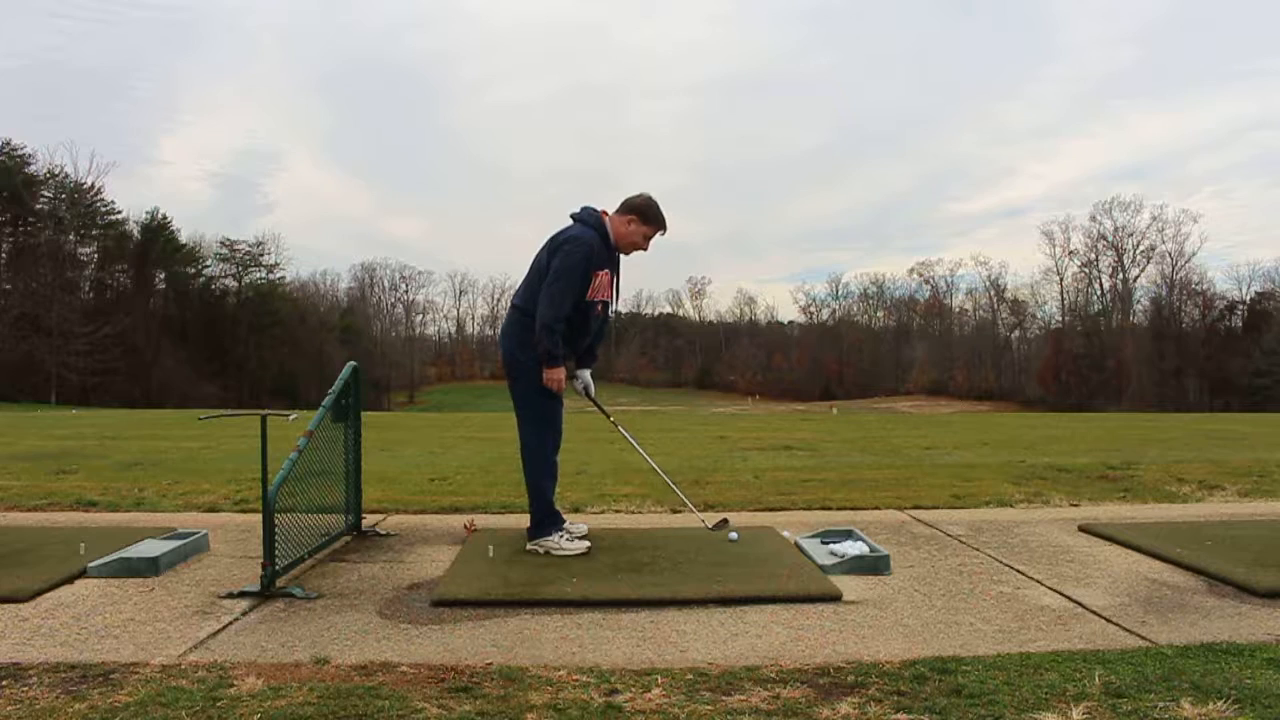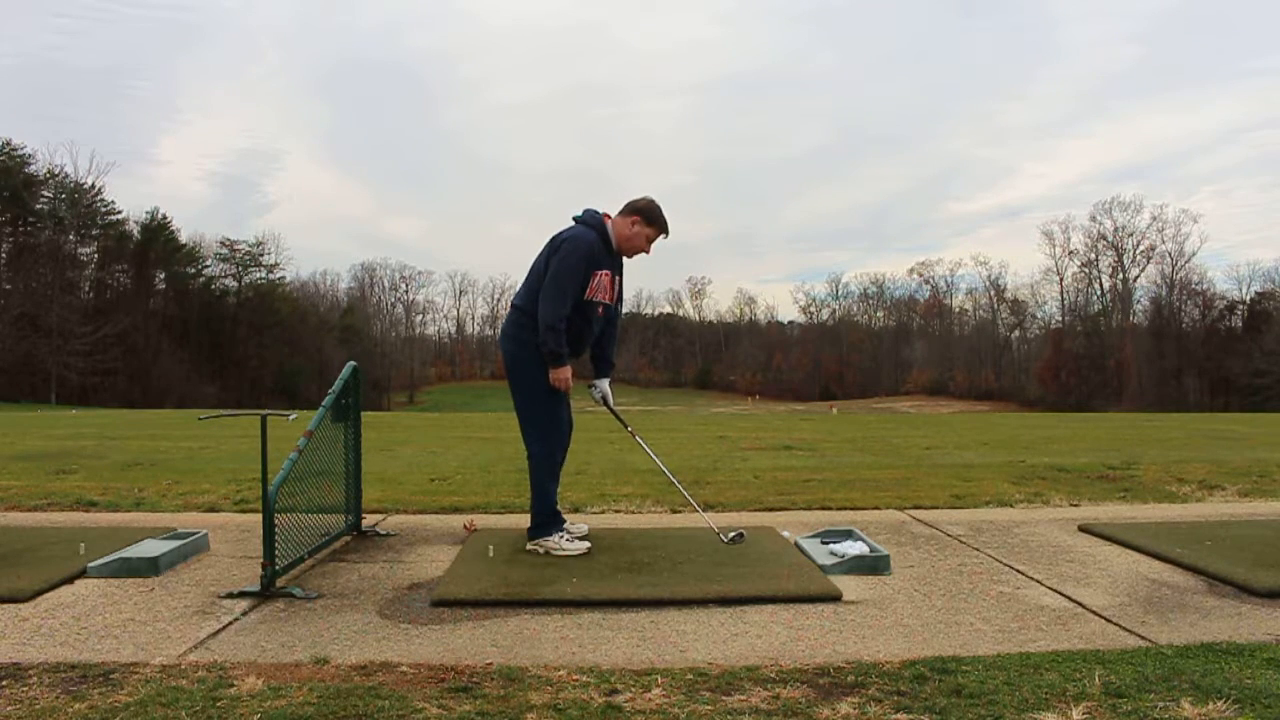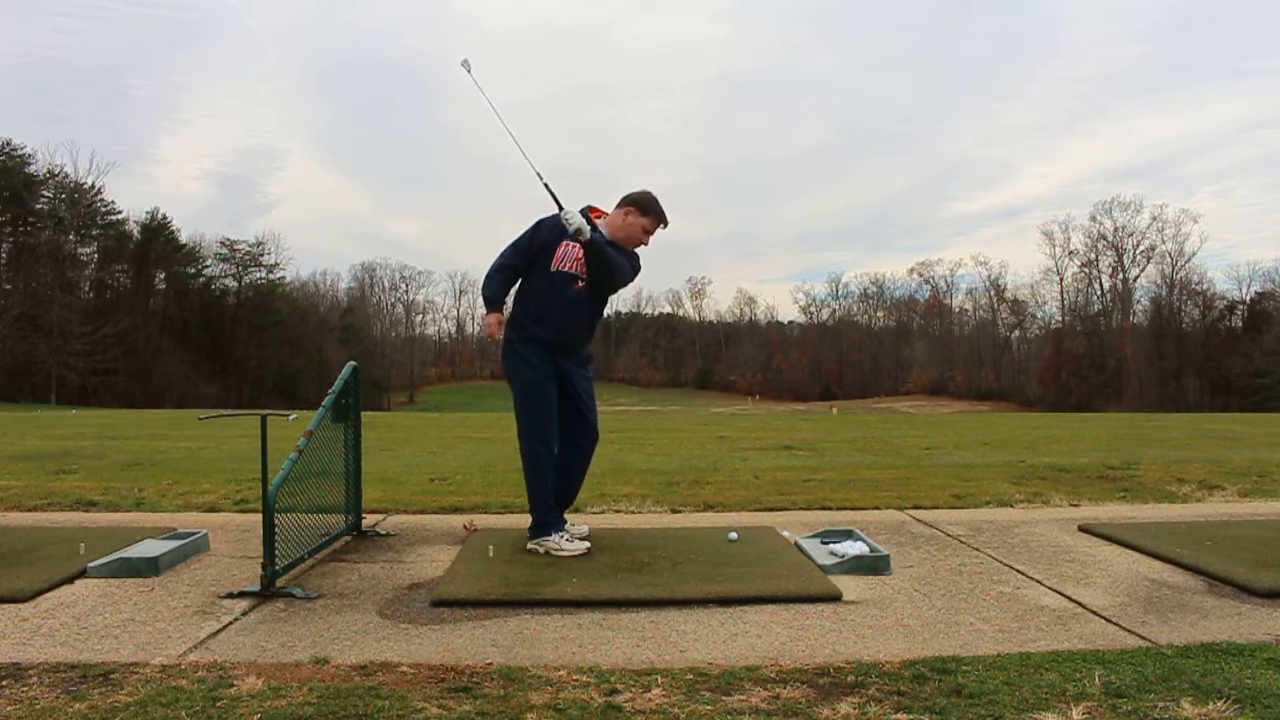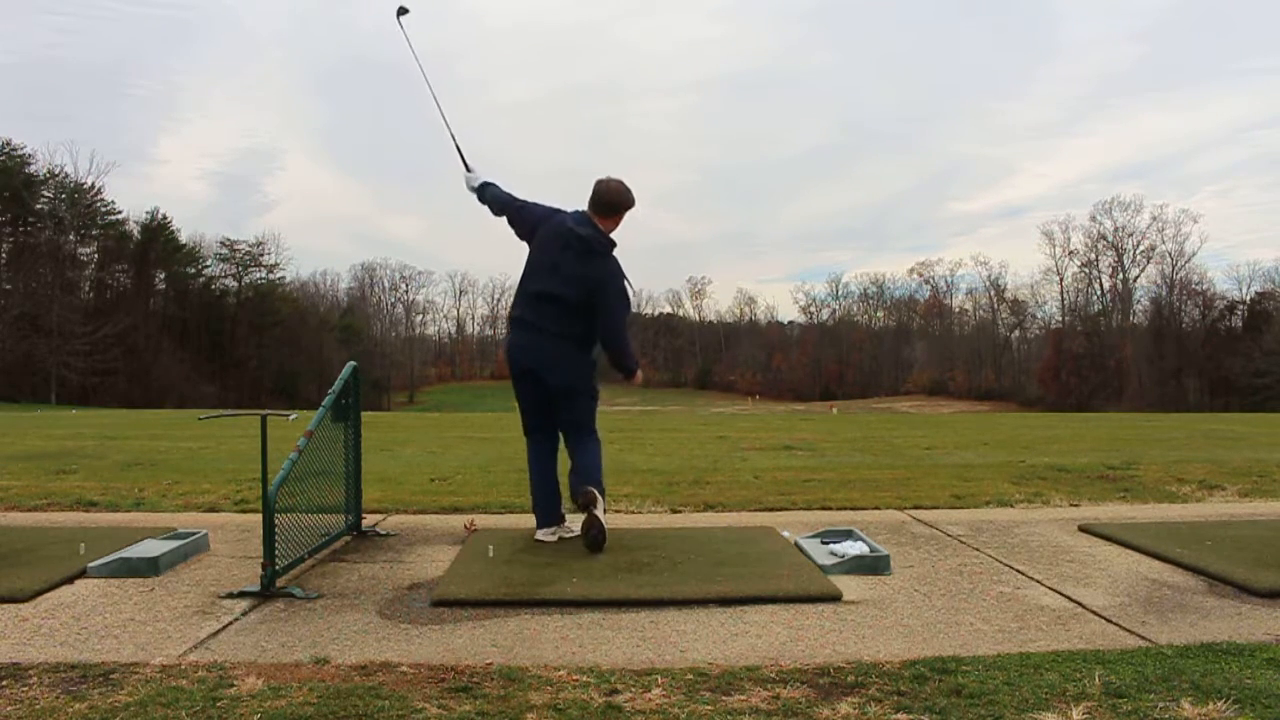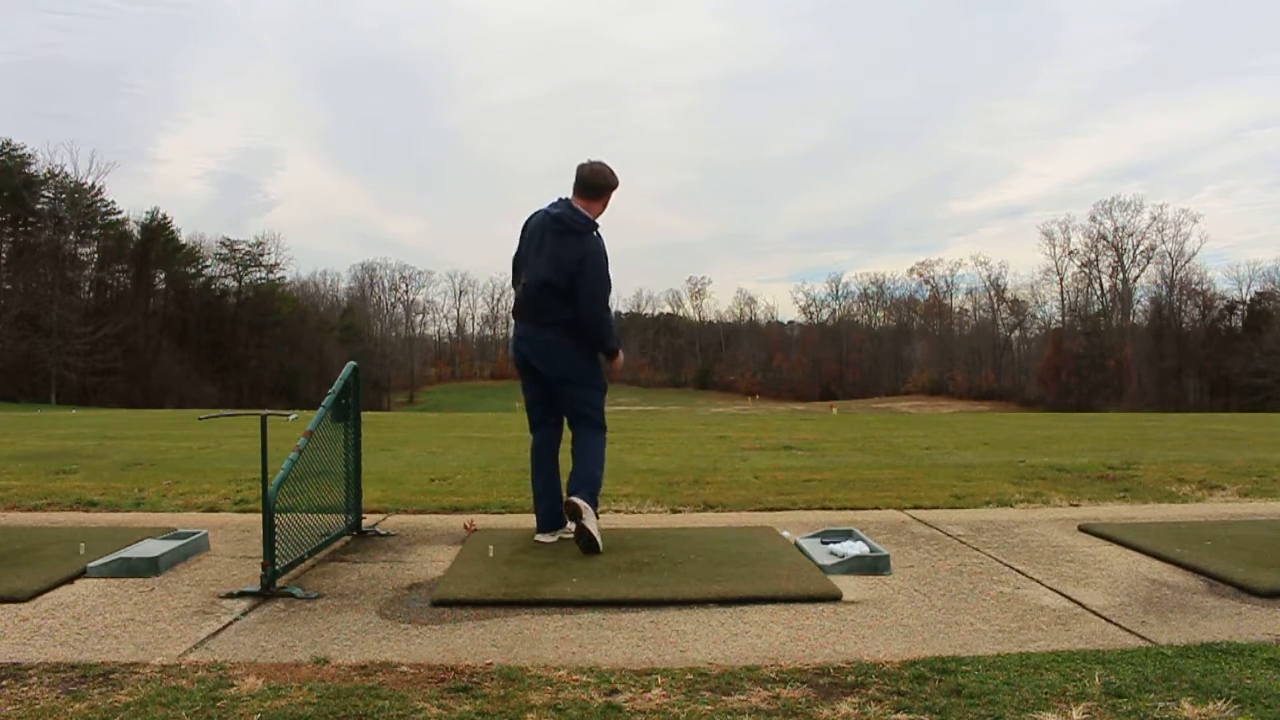
dt=1s
person 1, frame 1
left shoulder: (607, 252)
right shoulder: (580, 243)
left elbow: (597, 314)
right elbow: (552, 303)
left wrist: (584, 365)
right wrist: (553, 361)
left hip: (545, 349)
right hip: (529, 346)
left knee: (548, 435)
right knee: (541, 436)
left ankle: (549, 520)
right ankle: (542, 531)
person 1, frame 2
left shoulder: (613, 261)
right shoulder: (580, 243)
left elbow: (609, 320)
right elbow: (552, 303)
left wrist: (602, 374)
right wrist: (557, 360)
left hip: (552, 353)
right hip: (529, 346)
left knee: (559, 434)
right knee: (546, 436)
left ankle: (549, 518)
right ankle: (543, 531)
person 1, frame 3
left shoulder: (626, 259)
right shoulder: (555, 228)
left elbow: (610, 276)
right elbow: (508, 262)
left wrist: (588, 238)
right wrist: (494, 307)
left hip: (573, 356)
right hip: (528, 348)
left knee: (583, 434)
right knee: (541, 436)
left ankle: (553, 516)
right ankle: (543, 529)
person 1, frame 4
left shoulder: (549, 223)
right shoulder: (606, 268)
left elbow: (508, 205)
right elbow: (612, 330)
left wrist: (480, 185)
right wrist: (631, 370)
left hip: (522, 345)
right hip: (566, 356)
left knee: (540, 434)
right knee: (582, 432)
left ankle: (548, 520)
right ankle: (590, 491)
person 1, frame 5
left shoulder: (537, 222)
right shoulder: (588, 245)
left elbow: (519, 273)
right elbow: (593, 311)
right wrist: (612, 350)
left hip: (526, 340)
right hip: (568, 347)
left knee: (544, 431)
right knee: (589, 426)
left ankle: (549, 521)
right ankle: (583, 498)
